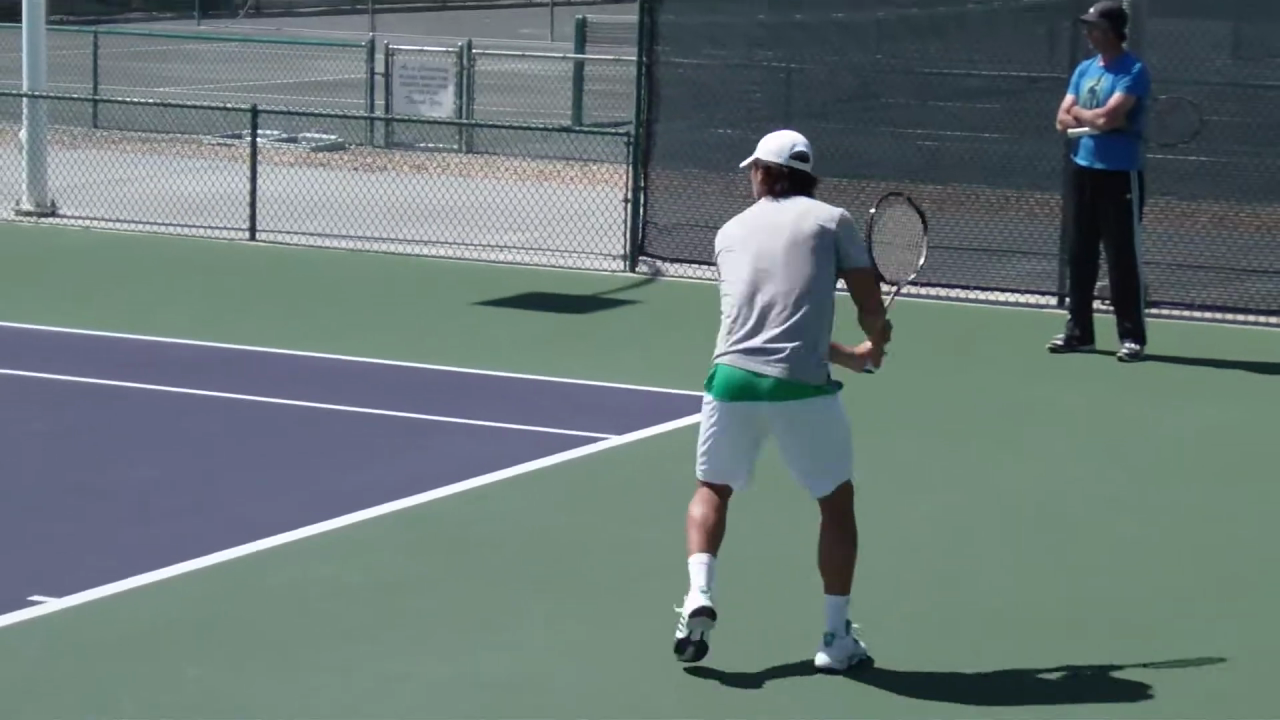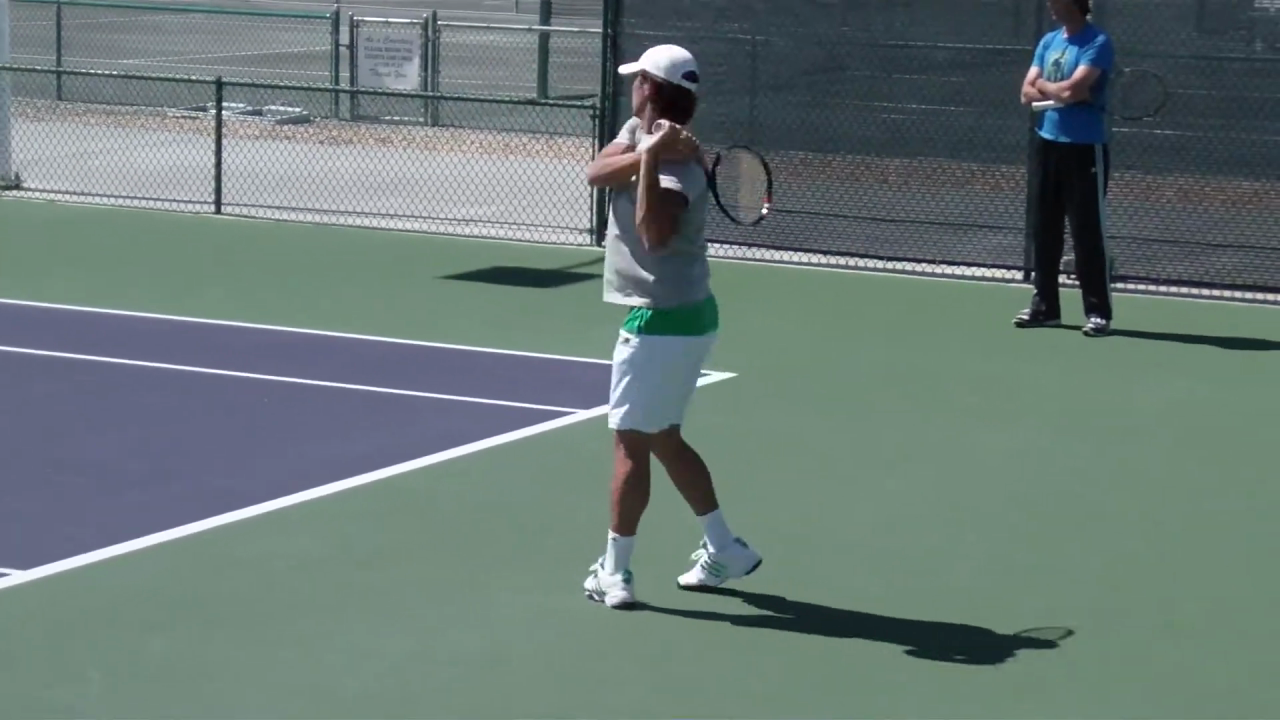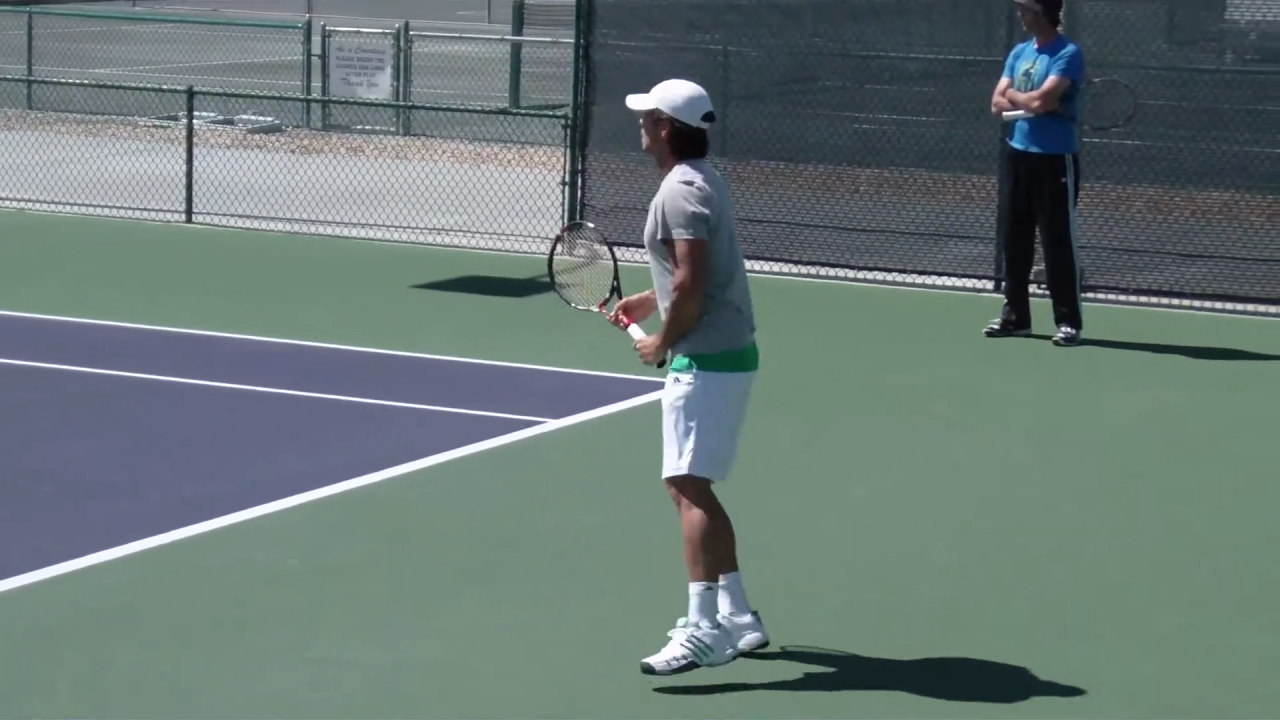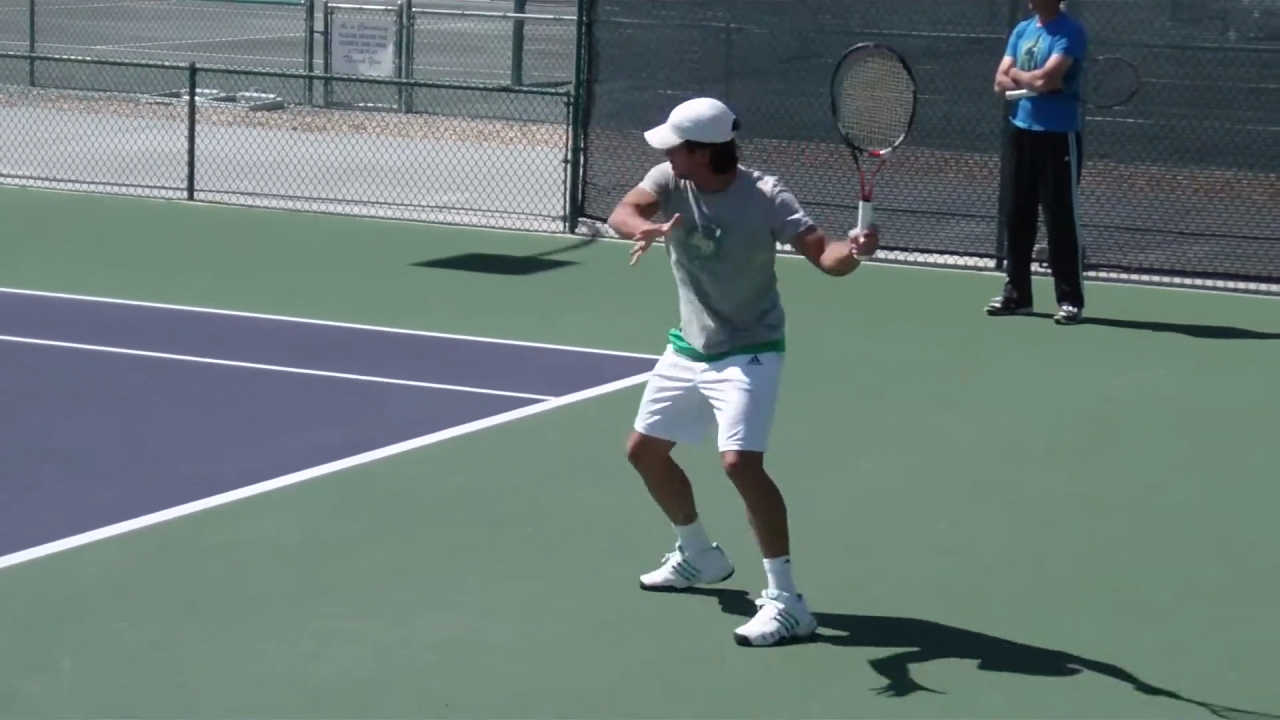
dt=1s
person 1, frame 1
left shoulder: (730, 231)
right shoulder: (832, 220)
right elbow: (871, 305)
left wrist: (841, 354)
right wrist: (876, 343)
left hip: (730, 381)
right hip: (800, 389)
left knee: (712, 491)
right knee: (837, 504)
left ankle: (699, 597)
right ankle: (836, 637)
person 1, frame 2
left shoulder: (684, 163)
right shoulder: (639, 132)
left elbow: (655, 235)
right elbow: (598, 171)
left wrist: (650, 169)
right wrist: (647, 151)
left hip: (664, 322)
right hip: (678, 318)
left knee: (631, 442)
right knee: (664, 440)
left ankle: (616, 574)
right ankle: (726, 549)
person 1, frame 3
left shoulder: (680, 190)
right shoulder: (704, 181)
left elbow: (692, 285)
left wrist: (661, 342)
right wrist: (643, 302)
left hip: (706, 361)
right hip: (733, 355)
left knee: (688, 489)
right knee: (699, 489)
left ankle: (704, 627)
right ankle: (736, 615)
person 1, frame 4
left shoulder: (767, 198)
right shoulder: (671, 177)
left elbow: (829, 256)
right elbow: (622, 212)
left wrist: (855, 245)
right wrist: (643, 227)
left hip: (751, 354)
right hip: (688, 349)
left knee: (742, 464)
right knee: (645, 451)
left ankle: (784, 600)
right ankle: (697, 555)
person 2, frame 1
left shoulder: (1133, 71)
right shoulder: (1084, 69)
left elbow: (1106, 117)
right elbow: (1062, 120)
left wrist: (1080, 112)
right wrist: (1096, 119)
left hip: (1119, 176)
right hip: (1083, 171)
left knee: (1123, 259)
right knee: (1080, 255)
left ankle: (1132, 337)
right ankle: (1079, 331)
person 2, frame 2
left shoulder: (1098, 42)
right shoulder: (1048, 41)
left elbow: (1071, 90)
right elbow: (1027, 93)
left wrist: (1042, 84)
right wrist: (1058, 93)
left hip: (1084, 148)
right hip: (1047, 144)
left knee: (1088, 233)
right knee: (1043, 229)
left ankle: (1098, 311)
right ankle: (1045, 305)
person 2, frame 3
left shoulder: (1068, 53)
right shoulder: (1019, 52)
left elbow: (1040, 100)
right elbow: (997, 103)
left wrist: (1014, 94)
right wrist: (1031, 103)
left hip: (1055, 159)
right hip: (1018, 154)
left knee: (1059, 242)
right knee: (1014, 238)
left ankle: (1068, 320)
right ankle: (1015, 314)
person 2, frame 4
left shoulder: (1070, 32)
right shoulder: (1021, 30)
left elbow: (1043, 80)
right elbow: (1000, 82)
left wrist: (1015, 74)
right wrist: (1030, 81)
left hip: (1057, 137)
right hip: (1021, 132)
left knee: (1061, 220)
right knee: (1016, 217)
left ankle: (1070, 298)
right ankle: (1016, 292)
